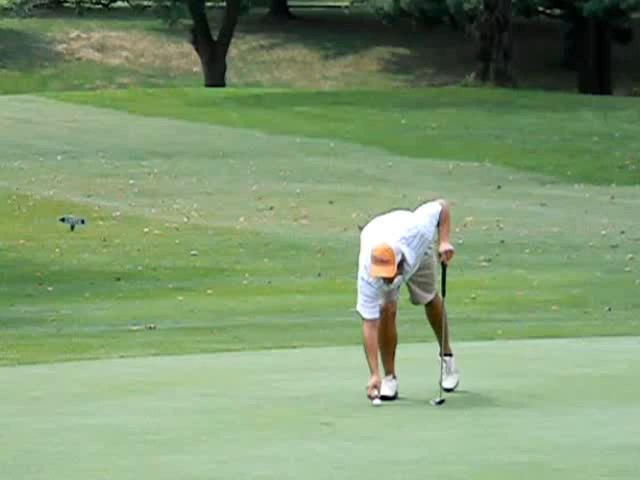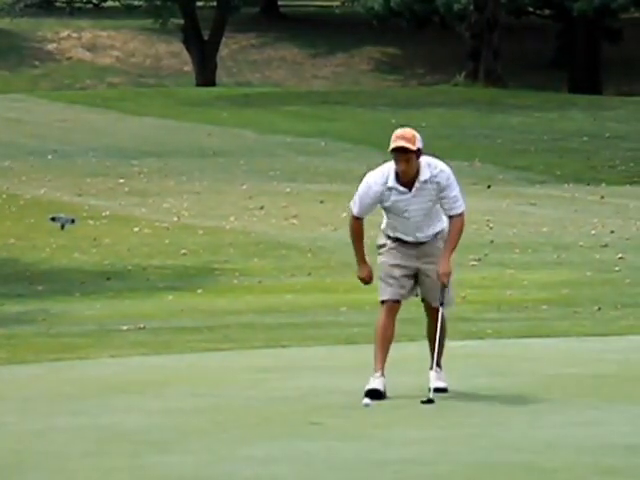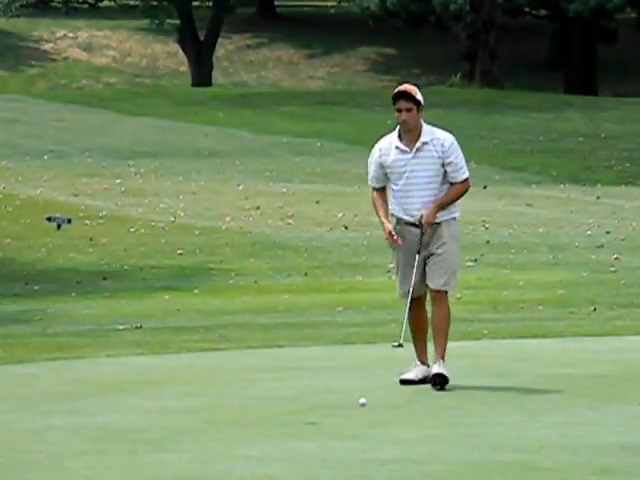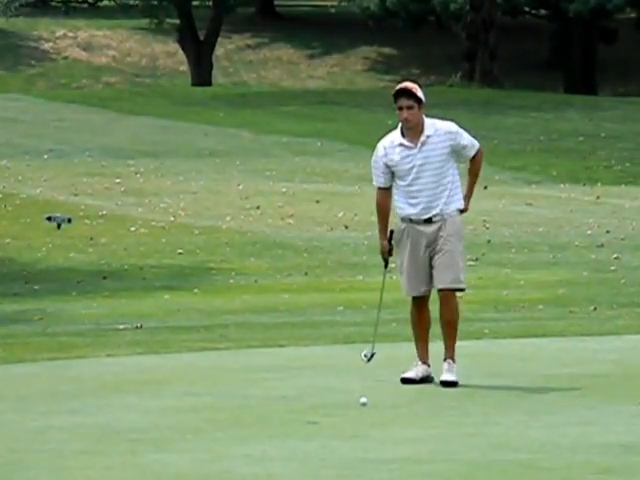
dt=1s
person 1, frame 1
left shoulder: (416, 232)
right shoulder: (368, 274)
left elbow: (442, 205)
right elbow: (370, 325)
left wrist: (444, 241)
right wrist: (374, 374)
left hip: (418, 247)
left knee: (431, 300)
right knee: (387, 310)
left ankle: (447, 356)
right ankle: (389, 377)
person 1, frame 2
left shoulder: (440, 174)
right shoulder: (376, 181)
left elbow: (457, 217)
right elbow: (356, 218)
left wrist: (446, 259)
right wrist: (361, 263)
left hip: (432, 243)
right hip: (396, 245)
left knee: (433, 307)
right knee: (389, 305)
left ankle: (436, 369)
right ankle: (378, 375)
person 1, frame 3
left shoulder: (443, 141)
right shoulder: (382, 149)
left elbow: (463, 183)
right elbow: (378, 190)
left wrist: (434, 209)
right wrist: (386, 223)
left hip: (441, 226)
right hip: (405, 230)
left knee: (439, 293)
right knee: (415, 298)
left ankle: (439, 362)
right ankle: (422, 364)
person 1, frame 4
left shoulder: (448, 132)
right shoulder: (385, 148)
left elbow: (476, 153)
right elbow: (383, 192)
left wrist: (468, 194)
right wrist: (383, 236)
left hip: (446, 222)
right hip: (411, 227)
left knee: (448, 291)
right knee: (418, 297)
left ankle: (449, 361)
right ankle: (423, 364)
